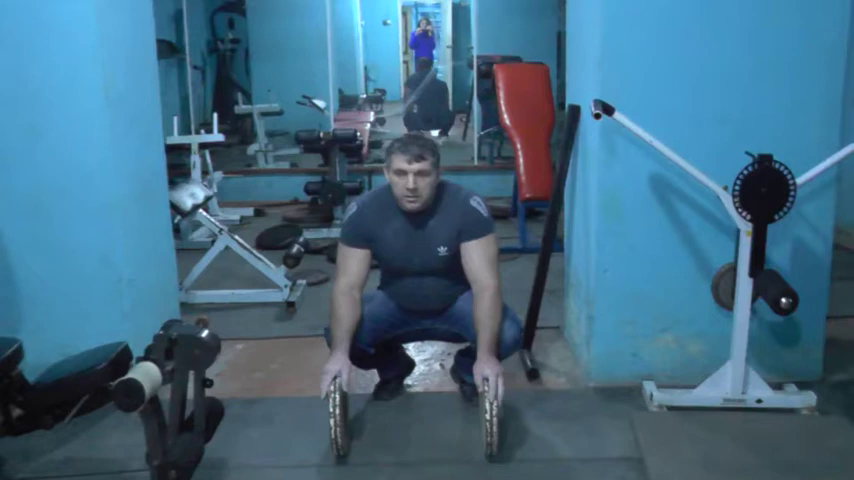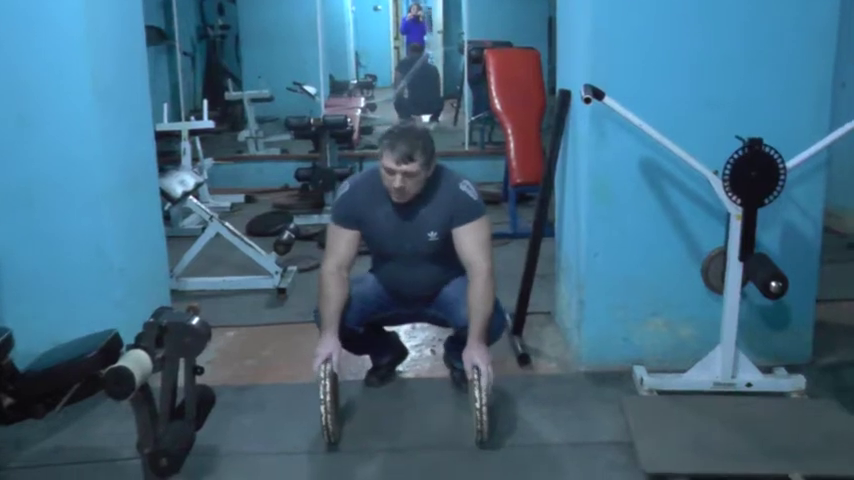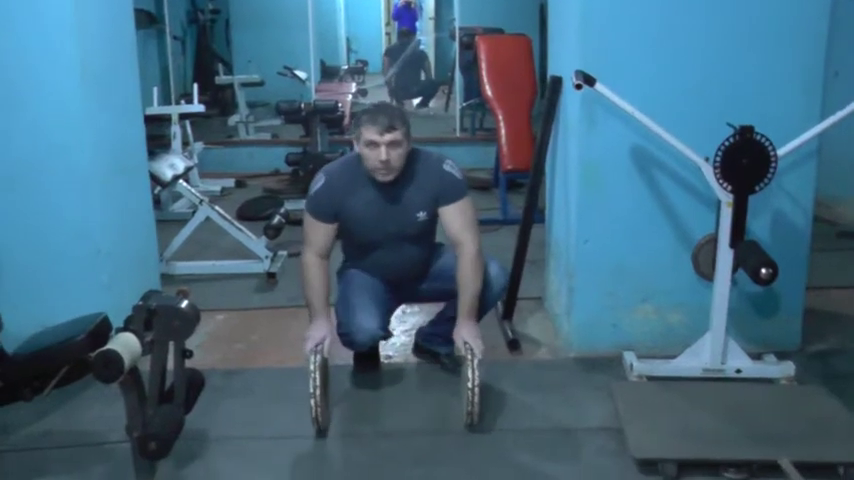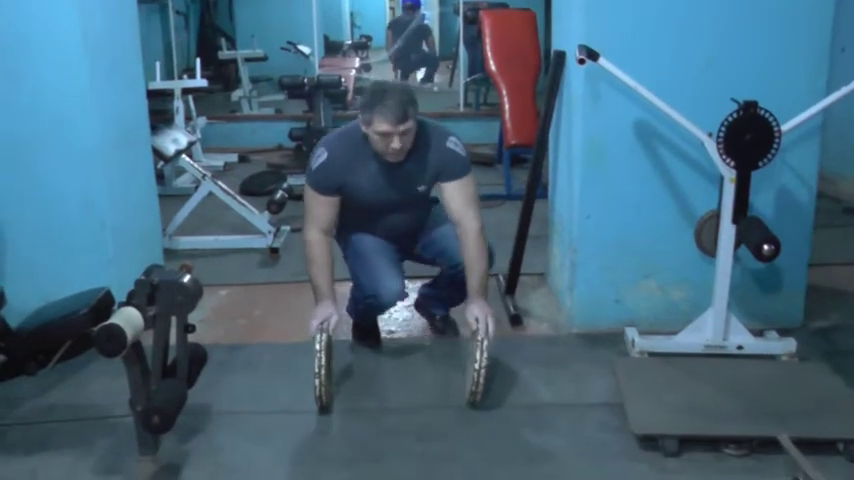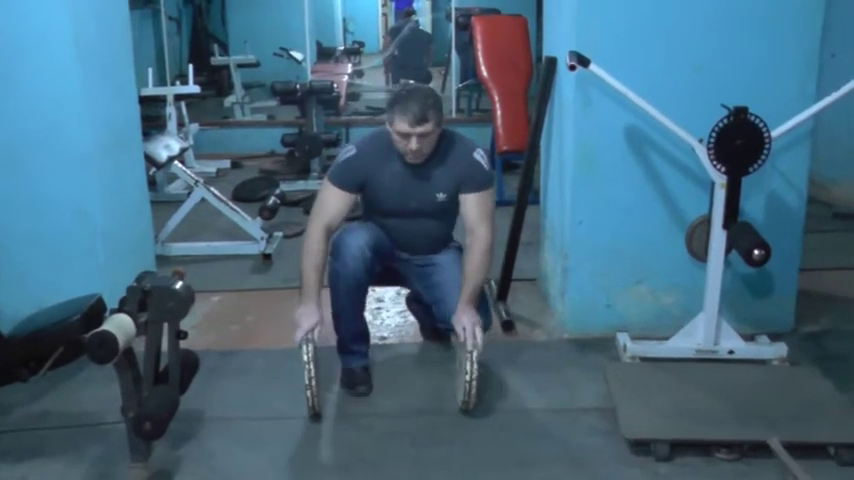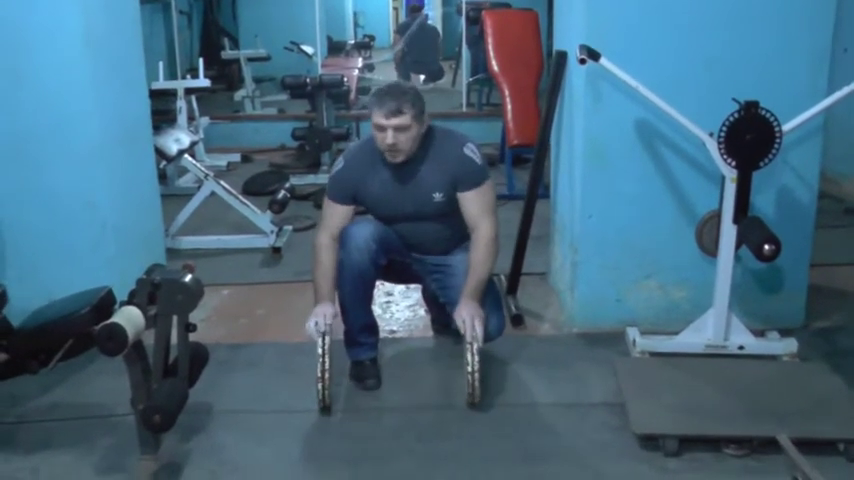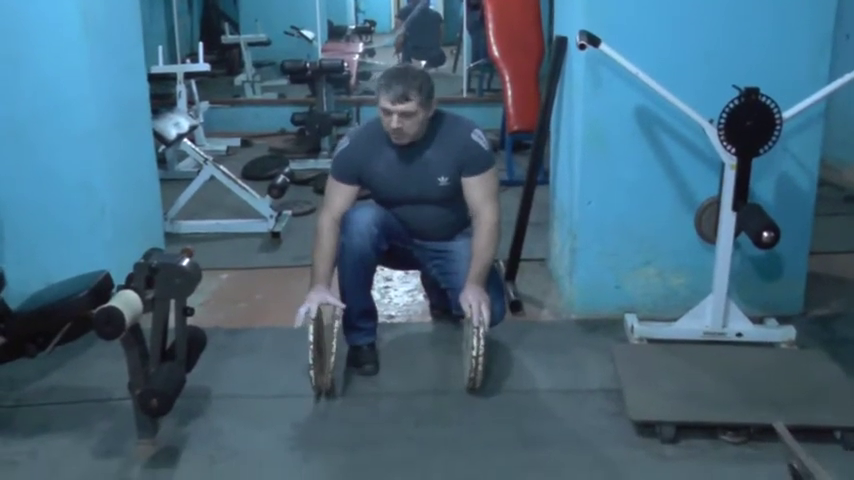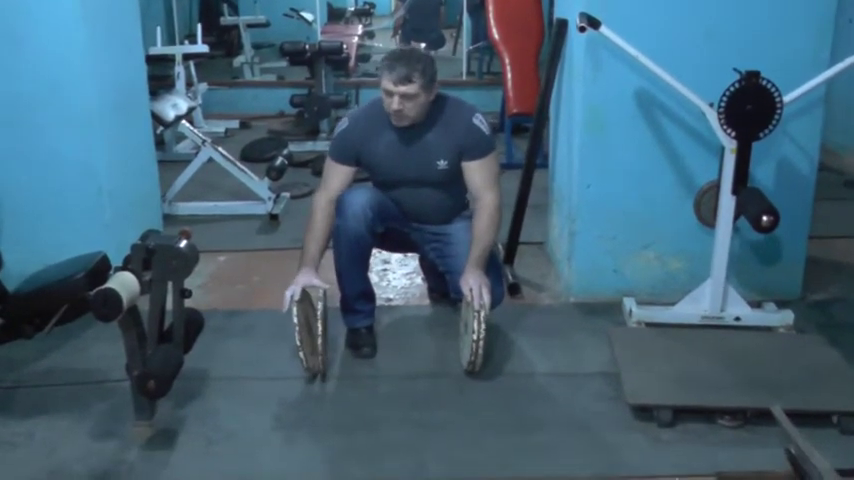
dt=0.7s
person 1, frame 1
left shoulder: (468, 208)
right shoulder: (363, 212)
left elbow: (486, 284)
right elbow: (347, 287)
left wrist: (485, 355)
right wrist: (339, 352)
left hip: (456, 302)
right hip: (396, 305)
left knee: (508, 335)
right knee: (341, 337)
left ankle: (466, 369)
right ankle: (393, 368)
person 1, frame 2
left shoulder: (459, 193)
right shoulder: (355, 192)
left elbow: (480, 268)
right elbow: (335, 267)
left wrist: (476, 342)
right wrist: (329, 333)
left hip: (447, 286)
right hip: (386, 288)
left knee: (489, 323)
right knee: (331, 315)
left ankle: (458, 357)
right ankle: (386, 353)
person 1, frame 3
left shoulder: (440, 172)
right shoulder: (331, 183)
left elbow: (467, 245)
right elbow: (315, 255)
left wrist: (466, 319)
right wrist: (320, 318)
left hip: (427, 266)
right hip: (366, 274)
left knee: (493, 278)
right knee: (363, 332)
left ankle: (433, 341)
right ankle: (366, 345)
person 1, frame 4
left shoulder: (443, 145)
right shoulder: (333, 154)
left elbow: (469, 223)
right elbow: (317, 231)
left wrist: (477, 298)
right wrist: (325, 300)
left hip: (422, 223)
right hip: (364, 234)
left knee: (477, 253)
right knee: (387, 291)
left ankle: (433, 304)
right ankle: (362, 315)
person 1, frame 5
left shoulder: (468, 157)
right shoulder: (361, 155)
left elbow: (480, 235)
right elbow: (319, 227)
left wrist: (467, 305)
right wrist: (309, 302)
left hip: (436, 254)
right hip: (382, 251)
left knee: (472, 326)
right knee: (351, 243)
left ankle: (424, 307)
right ankle: (354, 357)
person 1, frame 6
left shoulder: (459, 153)
right shoulder: (352, 164)
left elbow: (484, 229)
right elbow: (328, 236)
left wrist: (470, 299)
right wrist: (324, 301)
left hip: (449, 255)
right hip: (393, 252)
left knee: (487, 326)
right knee: (357, 236)
left ankle: (438, 301)
right ankle: (362, 351)
person 1, frame 7
left shoulder: (466, 139)
right shoulder: (357, 144)
left elbow: (486, 215)
right elbow: (330, 217)
left wrist: (475, 283)
right wrist: (319, 285)
left hip: (450, 241)
right hip: (394, 238)
left knee: (488, 310)
right knee: (359, 220)
left ankle: (438, 286)
right ankle: (360, 335)
person 1, frame 8
left shoulder: (466, 123)
right shoulder: (356, 126)
left elbow: (486, 199)
right elbow: (326, 198)
left wrist: (475, 267)
right wrist: (307, 267)
left hip: (448, 224)
right hip: (392, 220)
left knee: (486, 294)
right knee: (353, 203)
left ankle: (435, 268)
right ankle: (358, 319)
